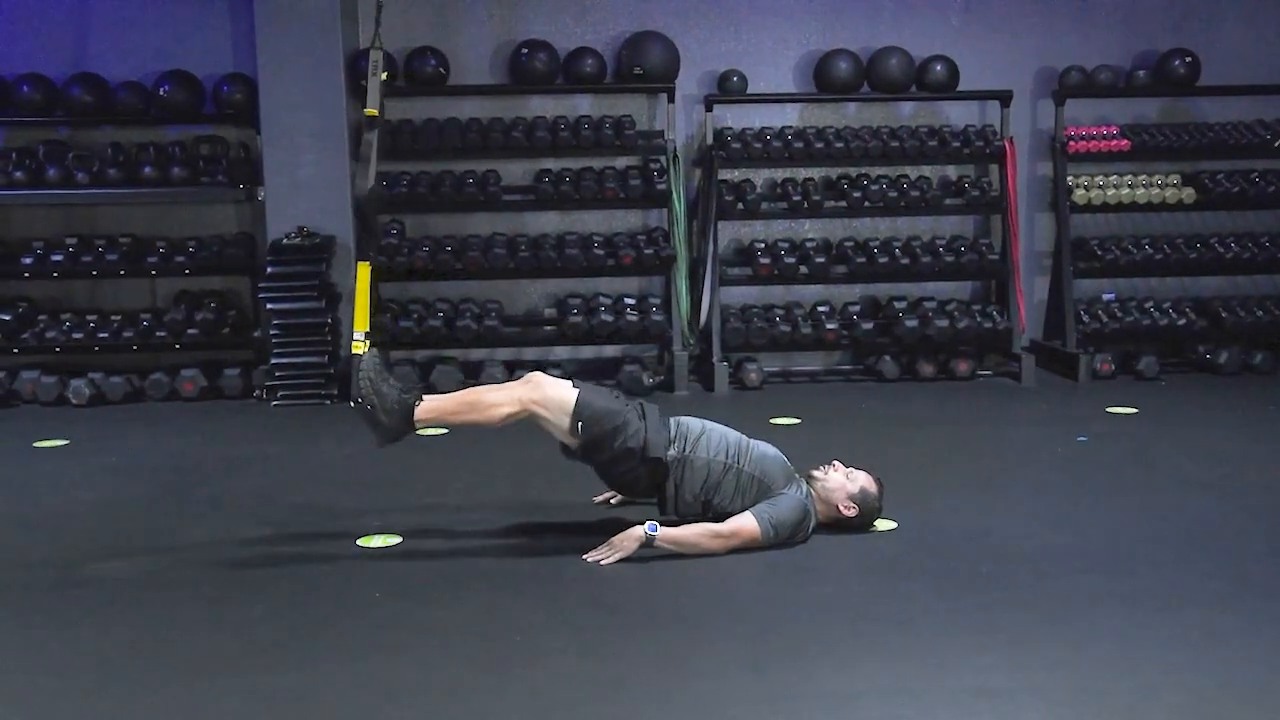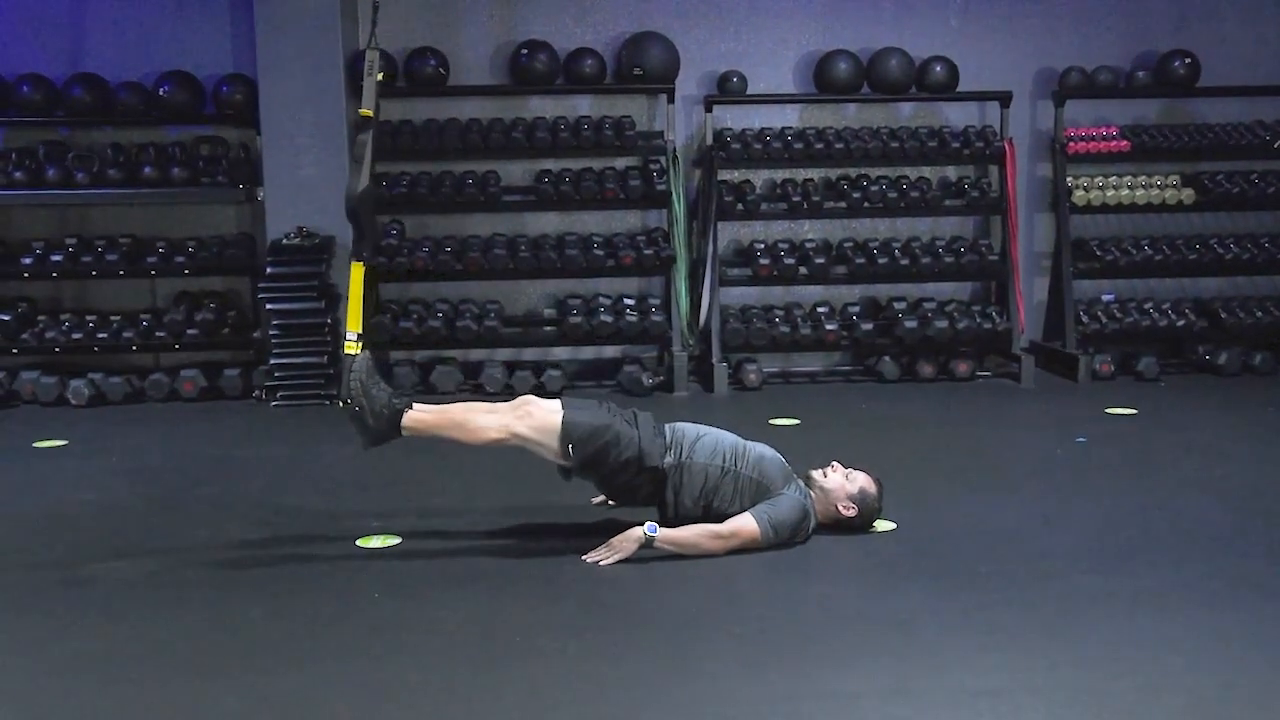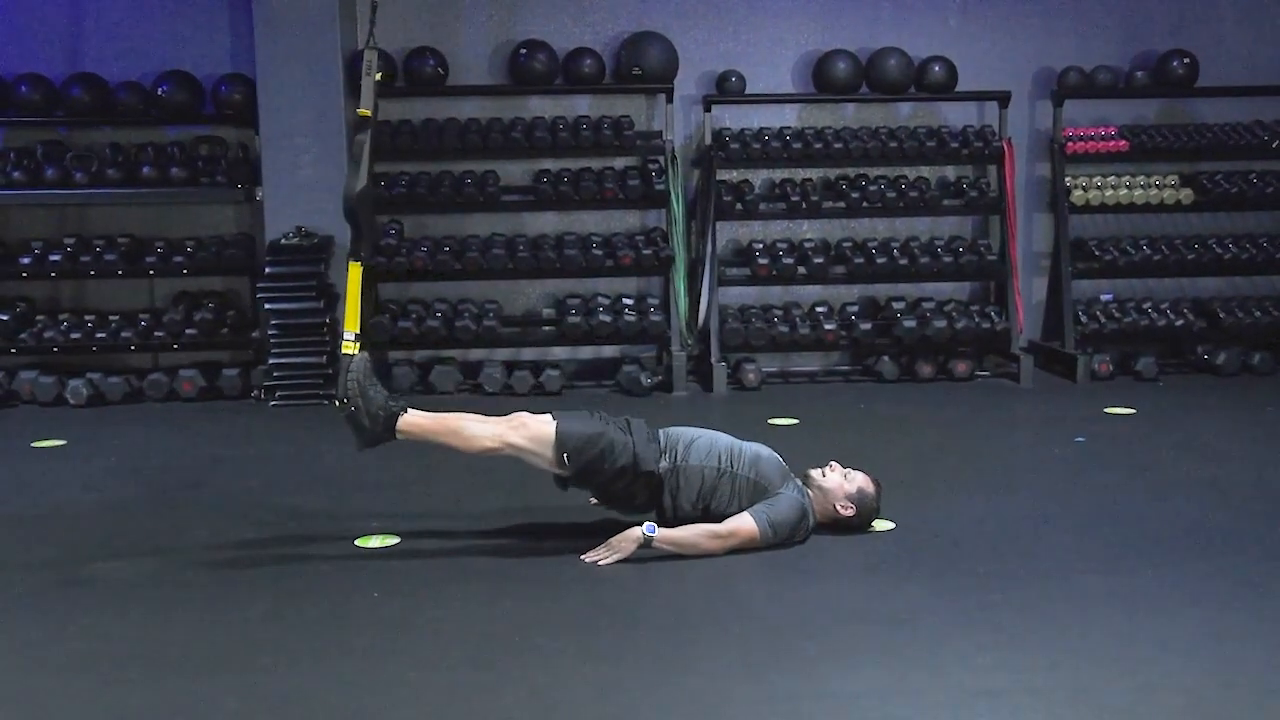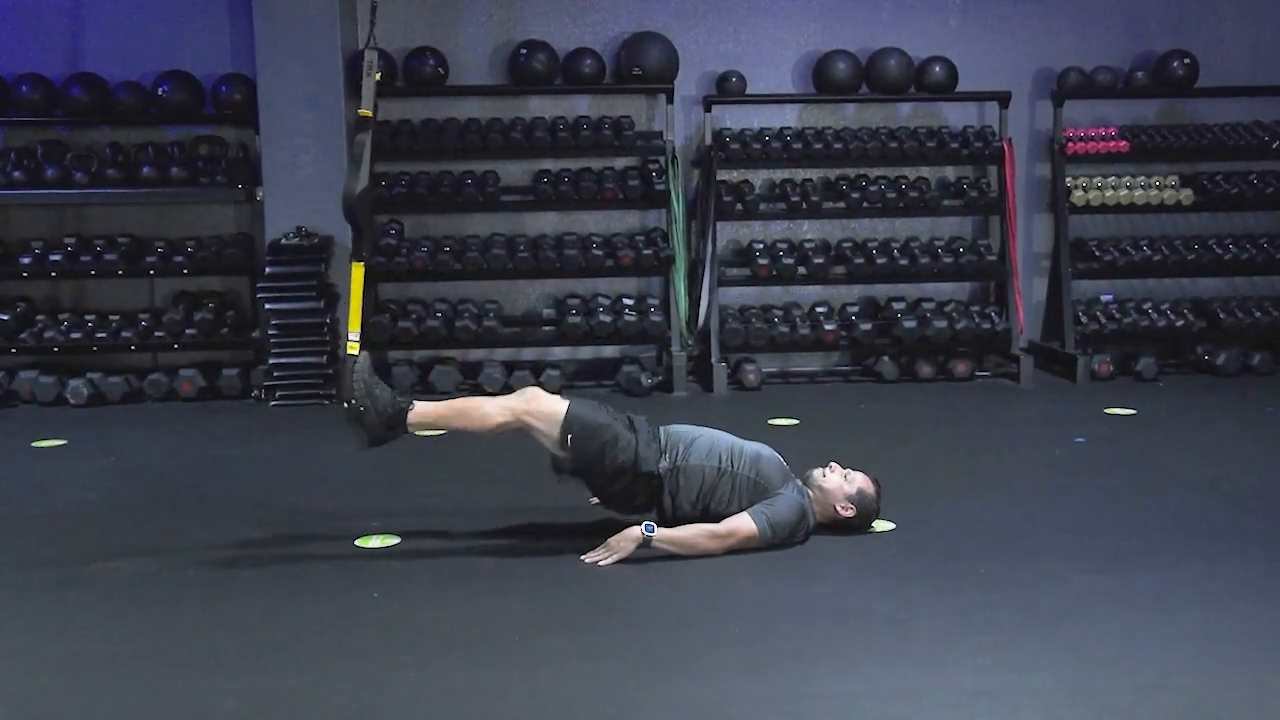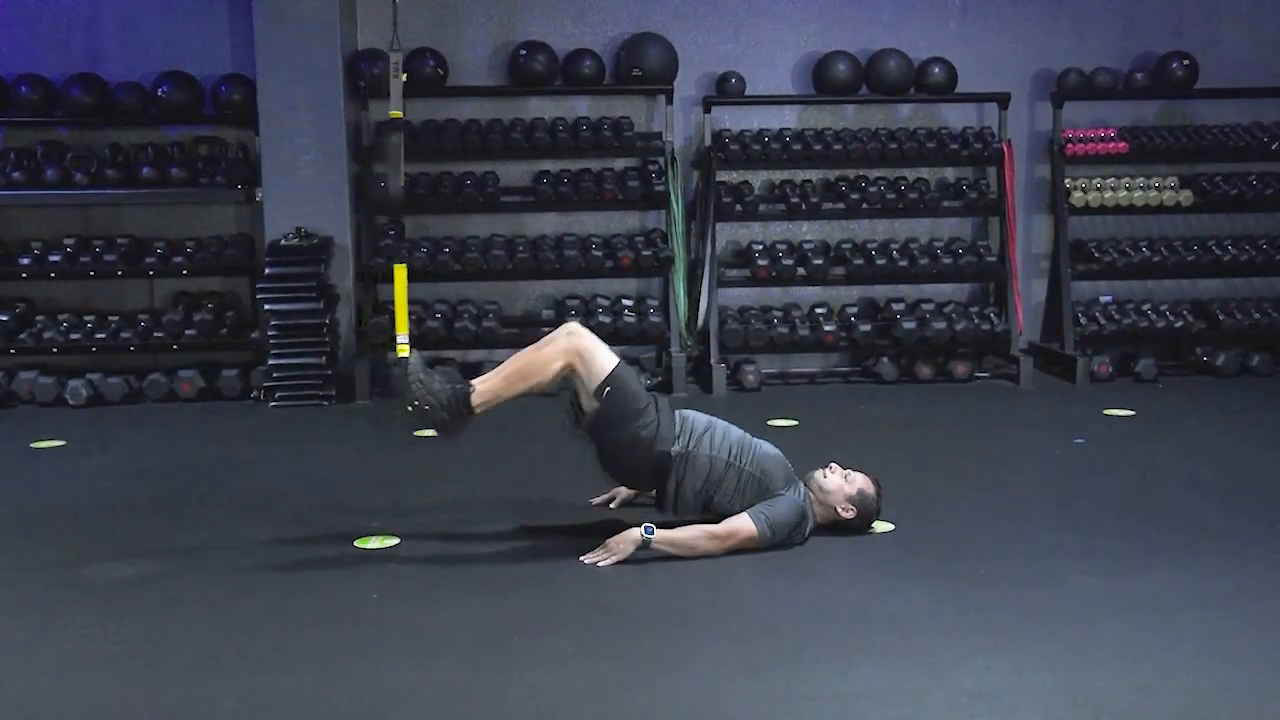
dt=0.3s
person 1, frame 1
left shoulder: (795, 514)
right shoulder: (789, 483)
left elbow: (724, 536)
left wrist: (647, 533)
left hip: (654, 458)
right hip: (660, 439)
left knee: (533, 391)
right knee: (536, 386)
left ankle: (405, 414)
right ankle: (410, 406)
person 1, frame 2
left shoulder: (795, 514)
right shoulder: (787, 483)
left elbow: (723, 536)
left wrist: (646, 534)
left hip: (653, 468)
right hip: (657, 444)
left knee: (520, 421)
right knee: (525, 409)
left ankle: (394, 419)
right ankle: (399, 413)
person 1, frame 3
left shoulder: (794, 513)
right shoulder: (786, 482)
left elbow: (723, 536)
left wrist: (646, 533)
left hip: (647, 474)
right hip: (651, 450)
left knee: (512, 433)
right knee: (518, 423)
left ankle: (389, 422)
right ankle: (394, 416)
person 1, frame 4
left shoulder: (794, 513)
right shoulder: (786, 482)
left elbow: (722, 536)
left wrist: (644, 534)
left hip: (648, 473)
right hip: (654, 448)
left knee: (527, 406)
right knee: (529, 400)
left ankle: (399, 417)
right ankle: (403, 411)
person 1, frame 5
left shoulder: (793, 517)
right shoulder: (791, 491)
left elbow: (720, 536)
left wrist: (644, 534)
left hip: (656, 450)
right hip: (669, 442)
left knee: (572, 340)
right knee: (572, 337)
left ankle: (459, 403)
right ankle: (465, 396)
